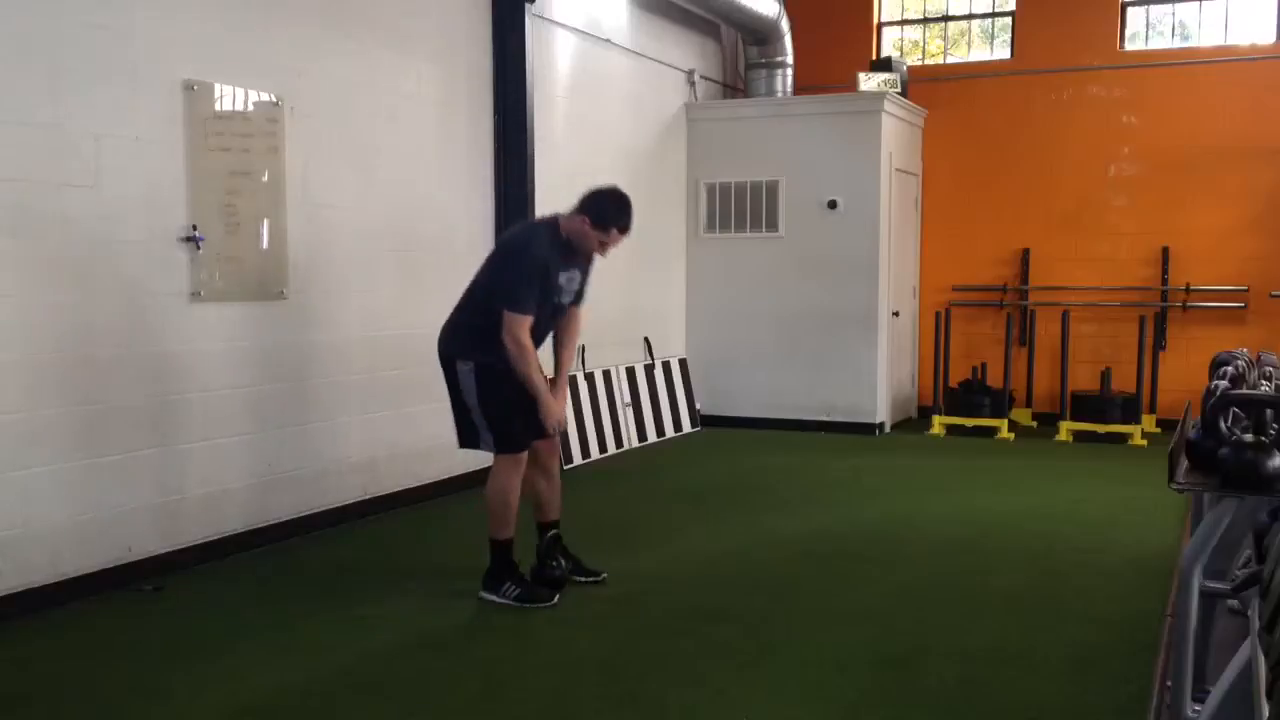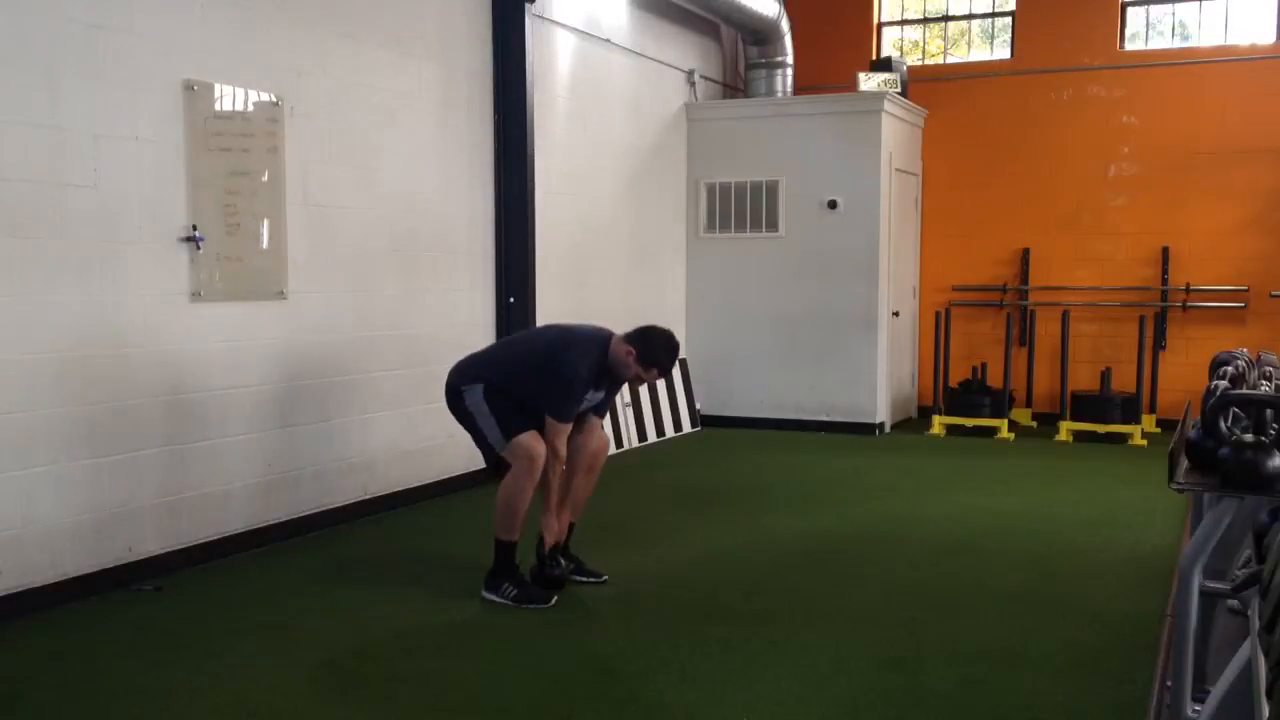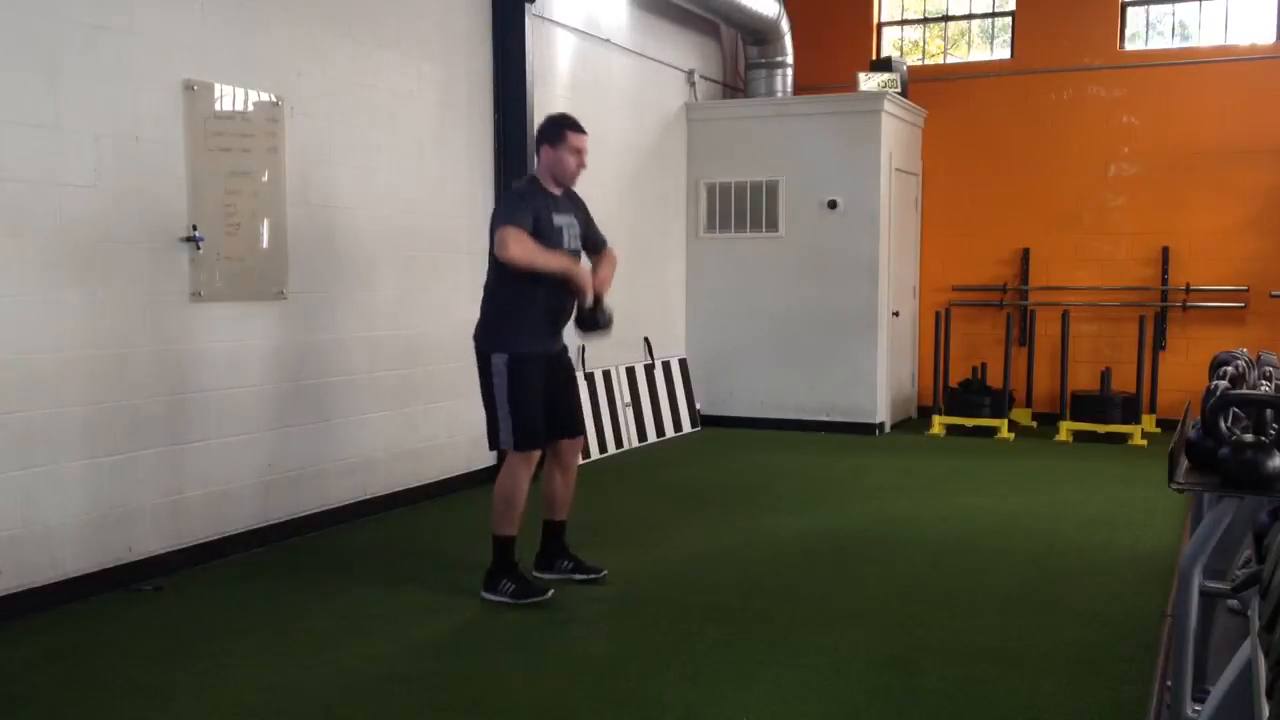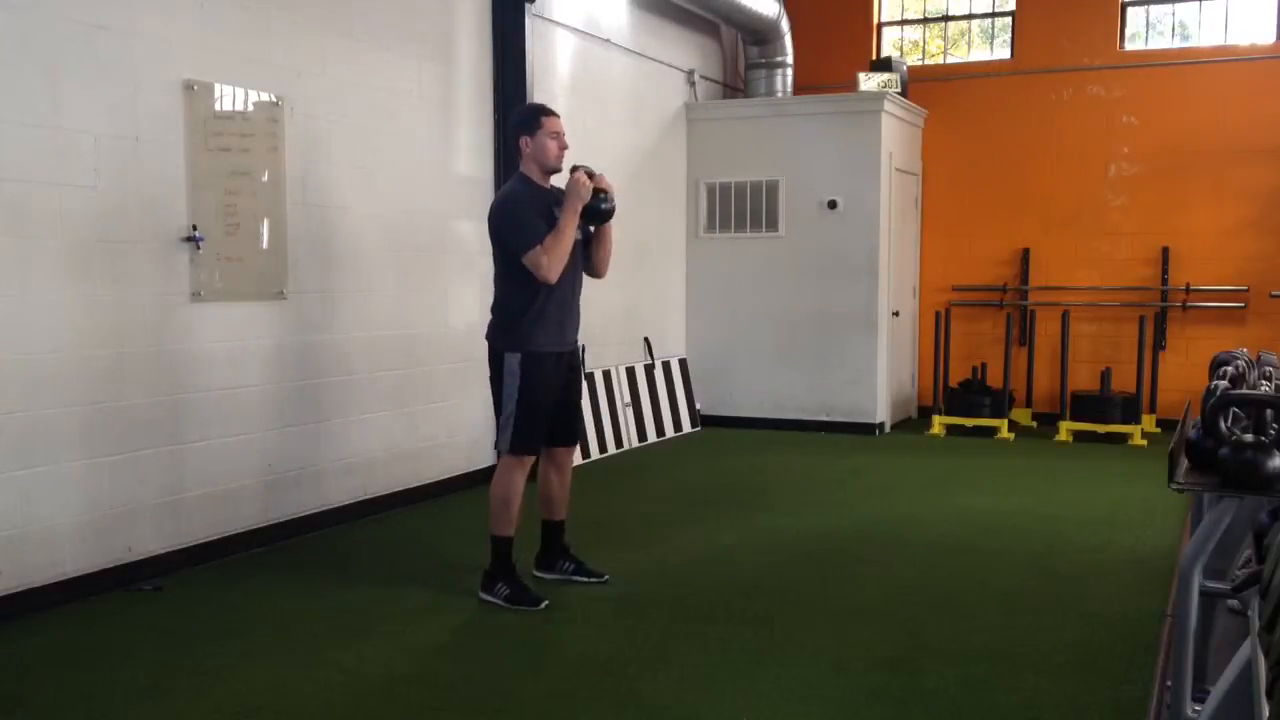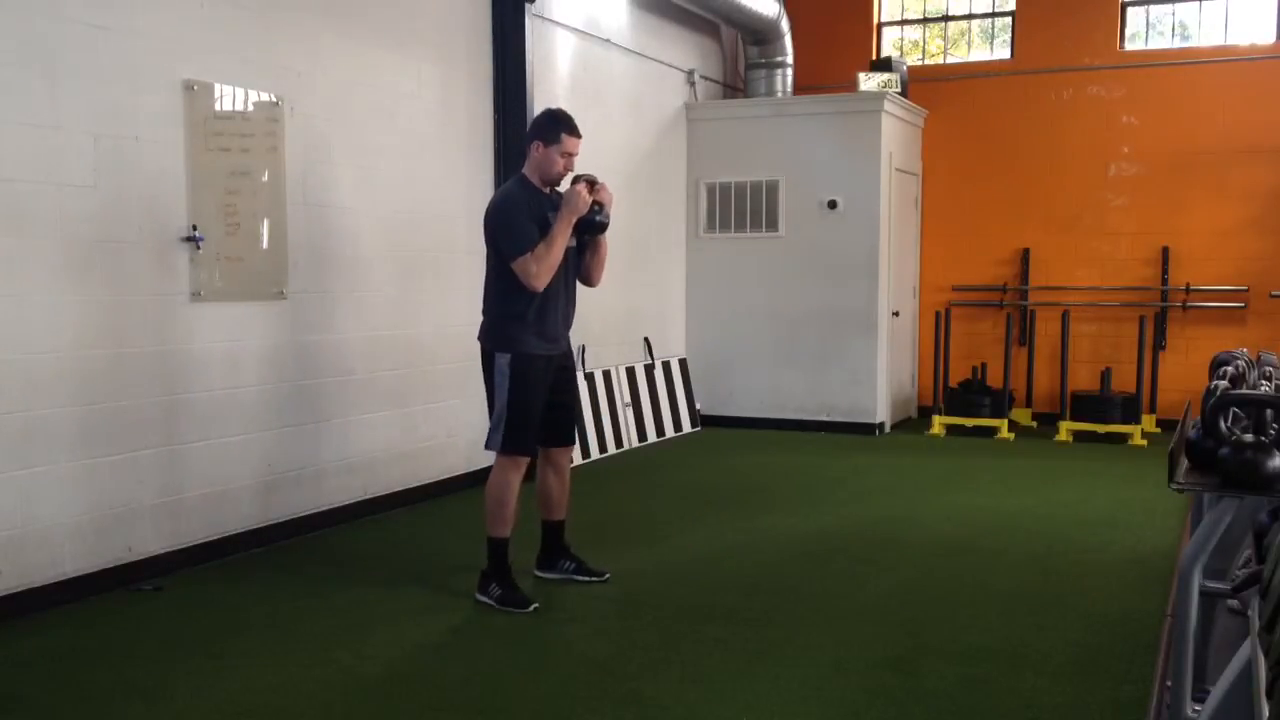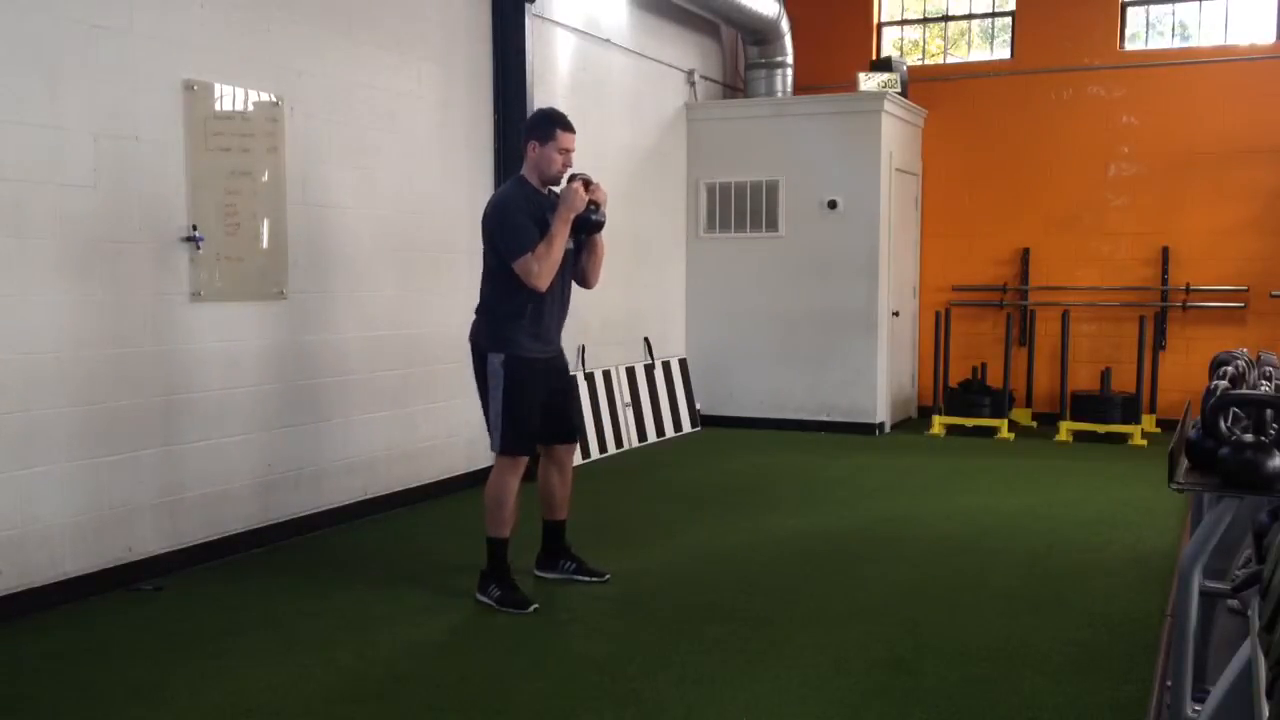
dt=0.7s
person 1, frame 1
left shoulder: (580, 253)
right shoulder: (530, 248)
left elbow: (569, 318)
right elbow: (514, 334)
left wrist: (560, 388)
right wrist: (544, 399)
left hip: (513, 353)
right hip: (475, 355)
left knee: (546, 447)
right knee: (513, 453)
left ankle: (551, 554)
right ankle: (499, 574)
person 1, frame 2
left shoulder: (613, 363)
right shoulder: (576, 362)
left elbow: (586, 436)
right elbow: (556, 444)
left wrist: (565, 509)
right wrist: (550, 514)
right hip: (476, 388)
left knee: (599, 446)
right knee: (531, 453)
left ankle: (558, 552)
right ankle: (501, 574)
person 1, frame 3
left shoulder: (572, 203)
right shoulder: (520, 198)
left elbow: (602, 251)
right elbow: (508, 248)
left wrist: (601, 268)
right wrist: (574, 269)
left hip: (548, 346)
right hip: (508, 348)
left knee: (568, 448)
right knee: (524, 454)
left ankle: (553, 554)
right ankle: (501, 573)
person 1, frame 4
left shoulder: (563, 198)
right shoulder: (515, 201)
left elbow: (597, 266)
right elbow: (548, 268)
right wrist: (573, 206)
left hip: (562, 345)
right hip: (523, 349)
left knee: (561, 451)
right knee: (518, 455)
left ankle: (553, 553)
right ankle: (498, 573)
person 1, frame 5
left shoulder: (561, 201)
right shoulder: (511, 203)
left elbow: (590, 275)
right elbow: (535, 276)
right wrist: (567, 218)
left hip: (556, 347)
right hip: (515, 350)
left knee: (559, 450)
right knee: (514, 456)
left ankle: (553, 553)
right ankle: (495, 574)
person 1, frame 6
left shoulder: (558, 201)
right shoulder: (509, 203)
left elbow: (587, 277)
right elbow: (537, 276)
right wrist: (564, 215)
left hip: (547, 349)
right hip: (508, 351)
left knee: (562, 450)
right knee: (513, 458)
left ankle: (554, 553)
right ankle: (494, 575)
